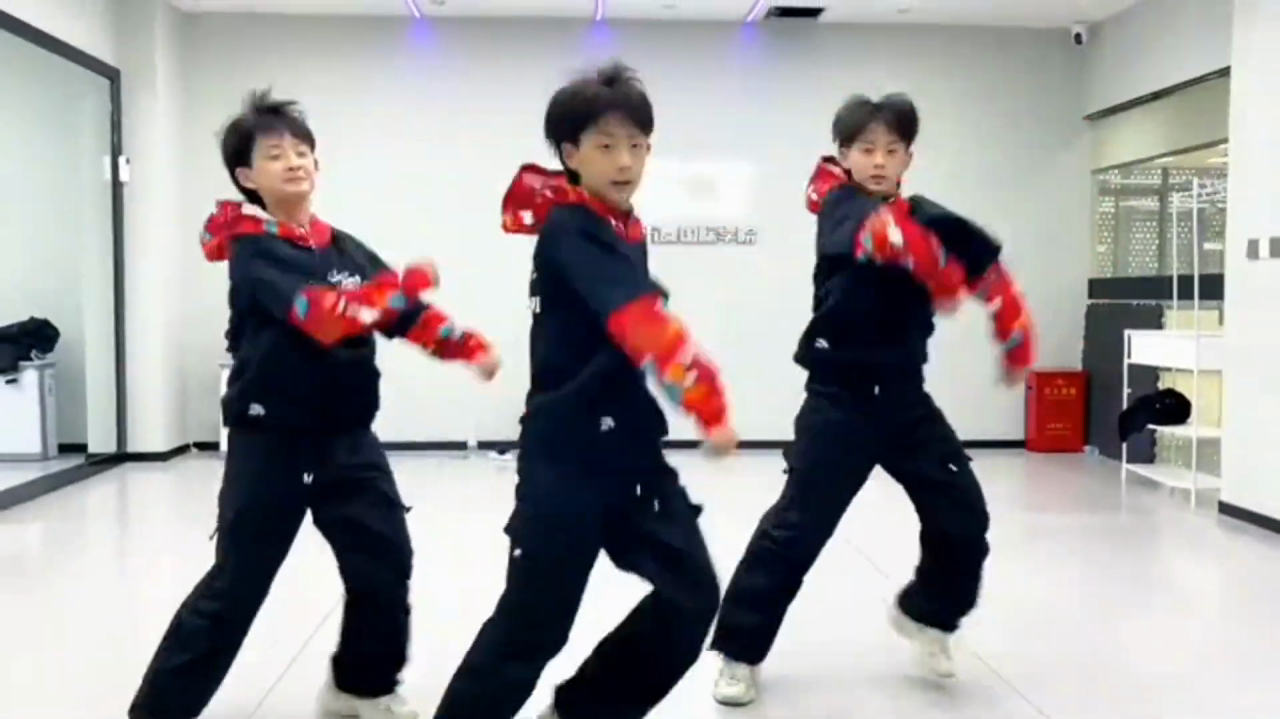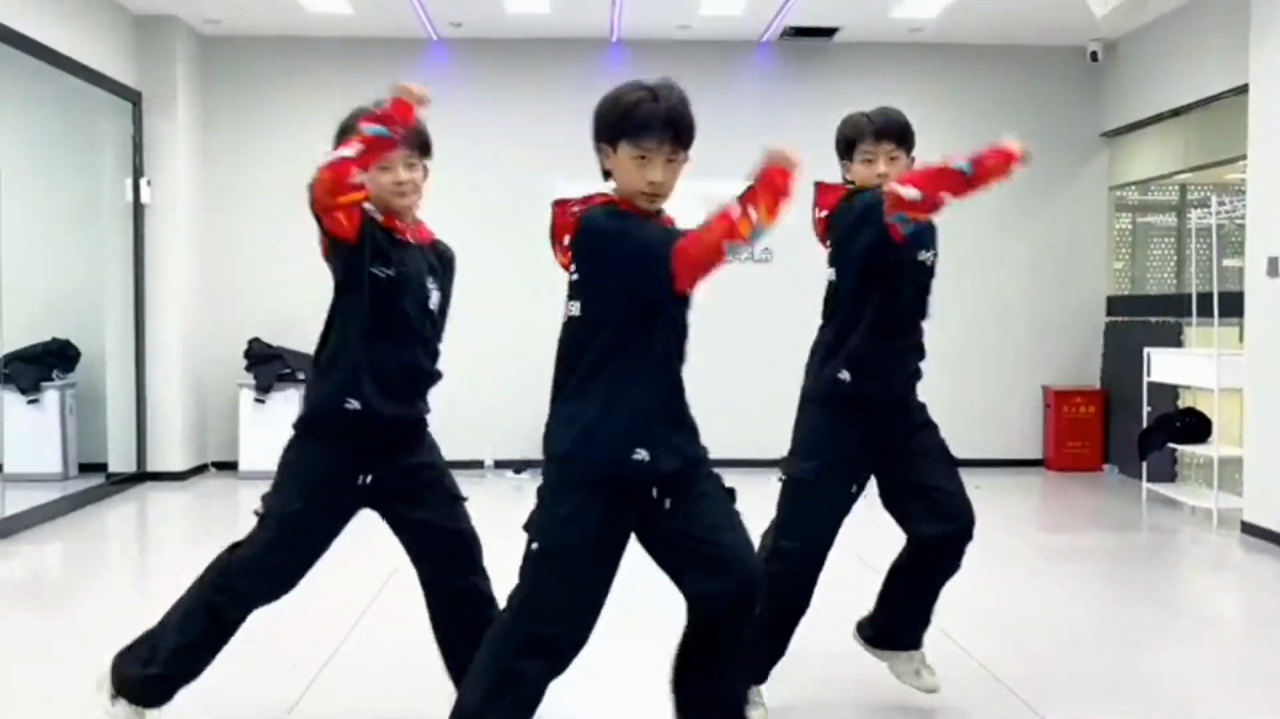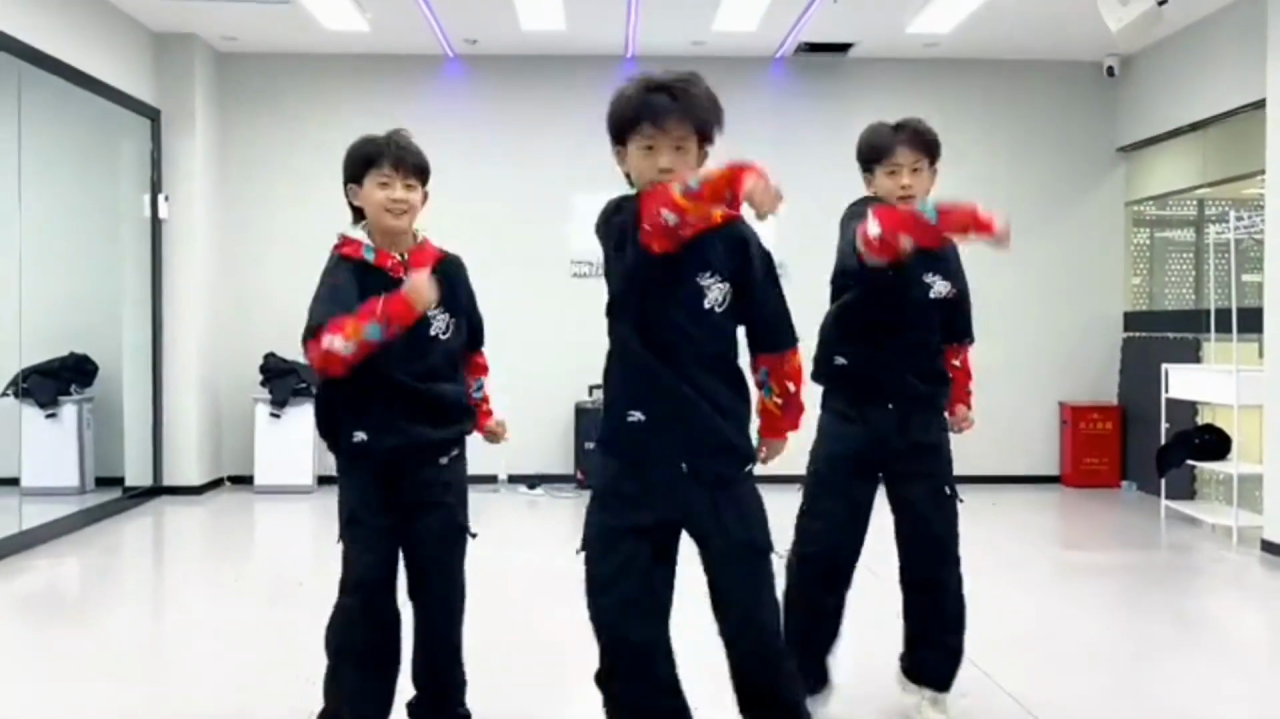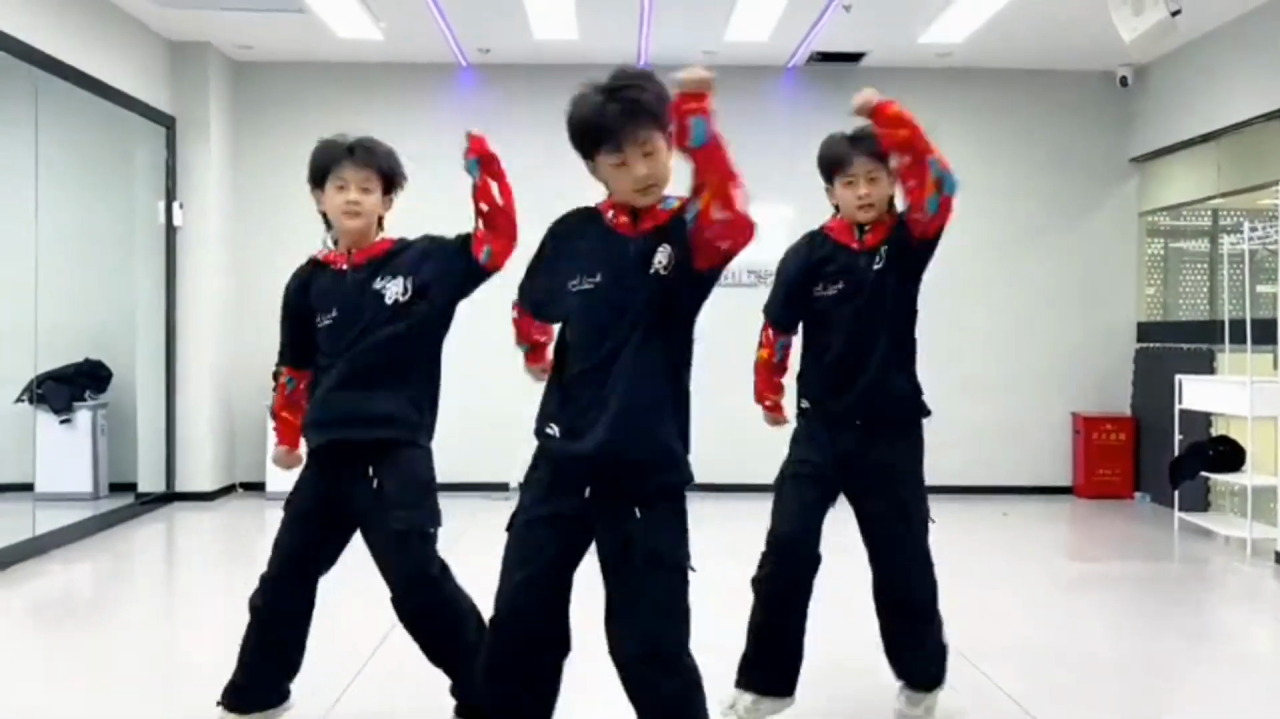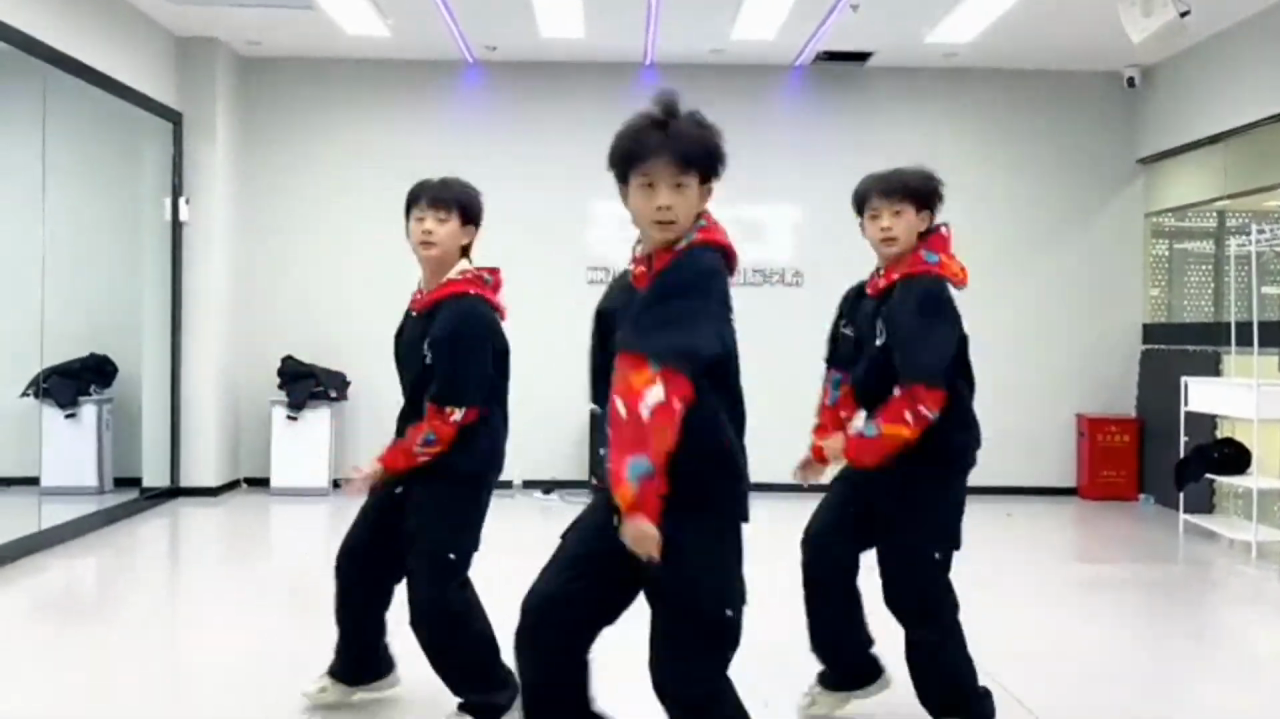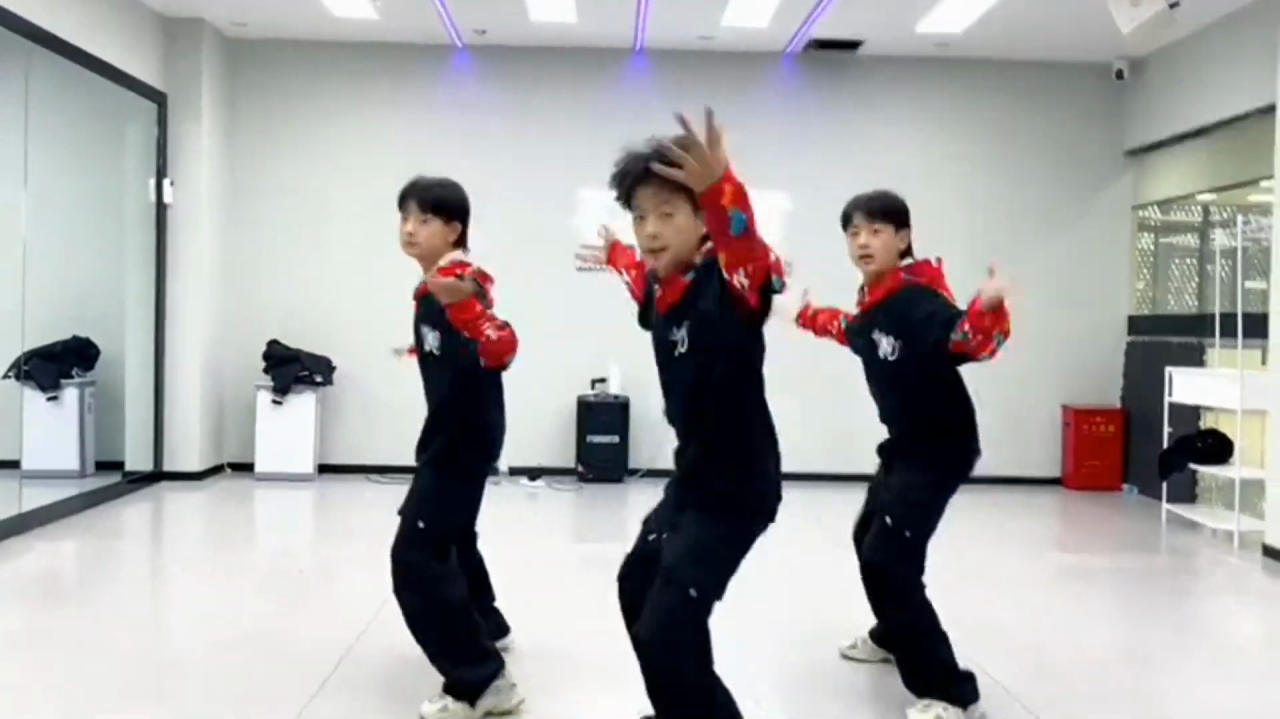
dt=0.4s
person 1, frame 1
left shoulder: (619, 233)
right shoulder: (571, 228)
right elbow: (637, 318)
right wrist: (709, 401)
left hip: (625, 453)
right hip: (572, 459)
left knee: (690, 597)
right knee: (532, 621)
person 1, frame 2
left shoulder: (645, 231)
right shoulder: (608, 230)
right elbow: (685, 259)
right wrist: (768, 189)
left hip: (666, 451)
right hip: (593, 458)
left knee: (734, 579)
right knee: (545, 619)
person 1, frame 3
left shoulder: (734, 240)
right shoulder: (620, 223)
left elbow: (775, 344)
right elbow: (660, 214)
left wrist: (778, 425)
right wrist: (738, 182)
left hip: (717, 459)
right hip: (631, 459)
left knee: (751, 620)
right knee: (629, 627)
person 1, frame 4
left shoulder: (691, 233)
right shoulder: (570, 237)
left elbow: (727, 231)
right elbow: (533, 309)
left wrist: (694, 119)
right wrist: (543, 355)
left hip: (645, 469)
right hip: (561, 460)
left knee: (650, 640)
right knee: (522, 618)
person 1, frame 5
left shoulder: (704, 264)
right shoulder: (634, 278)
left elbow: (657, 377)
left wrist: (639, 494)
right wrist: (630, 492)
left hip: (699, 507)
right hip: (636, 496)
right knee: (546, 625)
person 1, frame 6
left shoulder: (721, 276)
right shoulder: (664, 279)
left elbow: (758, 274)
left wrist: (722, 191)
right wrist: (618, 257)
left hip: (734, 490)
right hip: (694, 481)
left knee: (669, 629)
right knee: (638, 586)
person 2, frame 1
left shoulder: (932, 219)
right shoulder: (841, 206)
left elbow: (985, 266)
right elbow: (880, 229)
left wrist: (1016, 336)
right wrist: (936, 268)
left hip: (905, 397)
right hip: (842, 395)
left knee: (961, 512)
right knee: (799, 524)
left ankle: (925, 613)
right ankle: (739, 650)
person 2, frame 2
left shoulder: (915, 230)
right shoulder: (858, 213)
right elbow: (914, 193)
right wrist: (997, 159)
left hip: (897, 404)
right hip: (840, 403)
left knee: (950, 521)
right knee: (799, 540)
left ankle: (892, 633)
person 2, frame 3
left shoulder: (944, 256)
right shoulder: (861, 224)
right elbow: (883, 231)
left wrist: (958, 397)
right wrist: (972, 221)
left hip: (918, 418)
right hip: (853, 410)
left knee: (933, 554)
right knee: (825, 543)
person 2, frame 4
left shoulder: (908, 240)
right shoulder: (808, 251)
left elbow: (933, 182)
right elbow: (777, 324)
left wrist: (886, 116)
right wrist: (768, 392)
left hip: (890, 432)
right hip: (820, 429)
left knee: (902, 562)
right knee: (788, 551)
person 2, frame 5
left shoulder: (926, 294)
right shoulder: (858, 298)
left elbow: (924, 395)
right elbow: (842, 377)
left wrist: (853, 450)
right wrist: (824, 444)
left hip: (931, 460)
right hip: (877, 454)
left knee: (914, 586)
right knee: (824, 547)
right ankle: (845, 670)
person 2, frame 6
left shoulder: (918, 297)
right shoulder: (874, 301)
left elbow: (970, 339)
left wrist: (987, 310)
right wrist: (812, 317)
left hip: (939, 452)
right hip: (906, 448)
left knee: (888, 559)
right knee: (871, 542)
right ankle: (894, 634)
person 3, frame 1
left shoulder: (341, 244)
right shoulder: (253, 248)
left elbow: (404, 313)
right elbow: (323, 315)
left wrist: (468, 346)
right wrist: (407, 282)
left hip: (346, 440)
right hip: (268, 445)
left knee: (384, 565)
right knee: (234, 585)
person 3, frame 2
left shoulder: (437, 255)
right shoulder: (355, 231)
right elbow: (331, 189)
right wrist: (393, 118)
left hip: (406, 441)
right hip: (337, 437)
left knee: (458, 563)
right knee: (260, 566)
person 3, frame 3
left shoulder: (448, 270)
right shoulder: (344, 273)
right elbow: (324, 353)
left wrist: (483, 411)
right wrist: (399, 305)
left hip: (436, 461)
right hip: (366, 461)
left knee: (439, 590)
right knee: (366, 590)
person 3, frame 4
left shoulder: (420, 262)
right shoulder: (309, 278)
left elbow: (496, 241)
left wrist: (484, 164)
right wrist: (287, 433)
left hip: (396, 453)
right hip: (329, 455)
left knee: (418, 580)
right knee: (287, 577)
person 3, frame 5
left shoulder: (471, 314)
right shoulder: (423, 302)
left elbow: (454, 415)
left wrist: (386, 463)
right wrist: (389, 458)
left hip: (457, 473)
right hip: (409, 467)
left knee: (436, 588)
right knee: (359, 561)
right ankle: (360, 668)
person 3, frame 6
left shoulder: (460, 287)
right shoulder: (430, 288)
left elbow: (500, 349)
left wrist: (466, 310)
left hip: (459, 447)
right hip: (451, 442)
left knee: (418, 560)
right knee: (449, 544)
right ankle: (484, 628)
